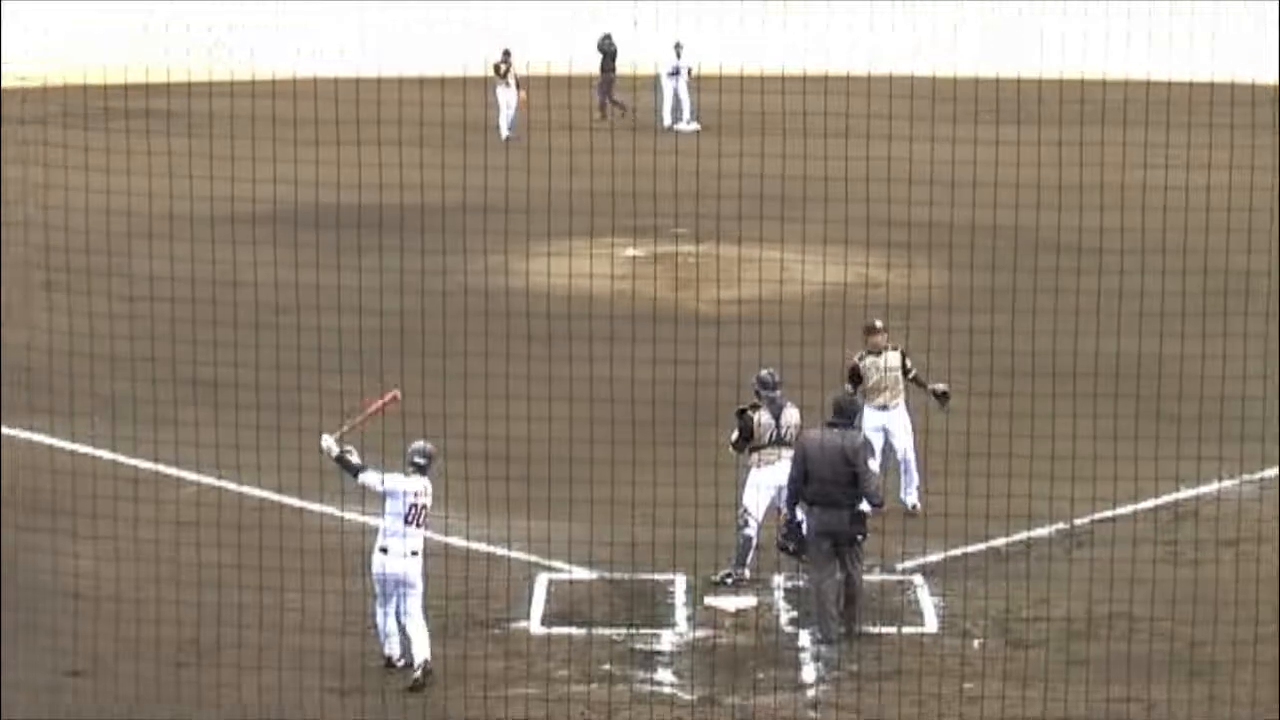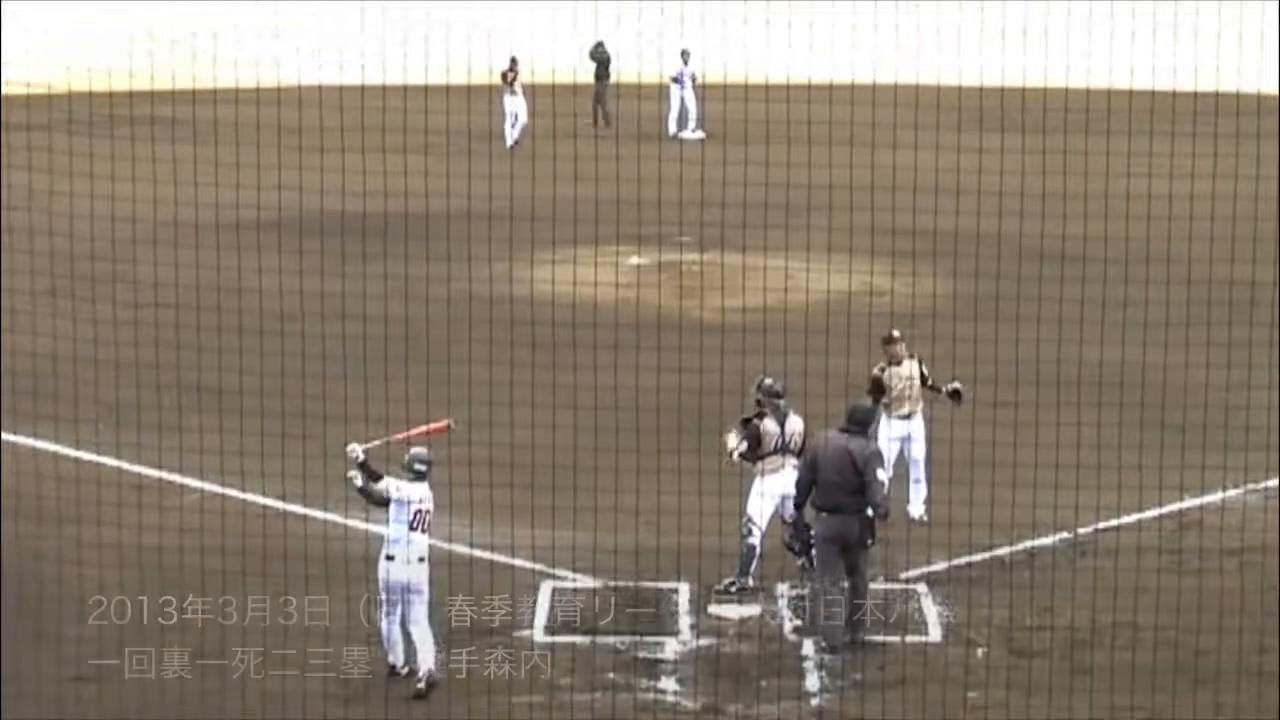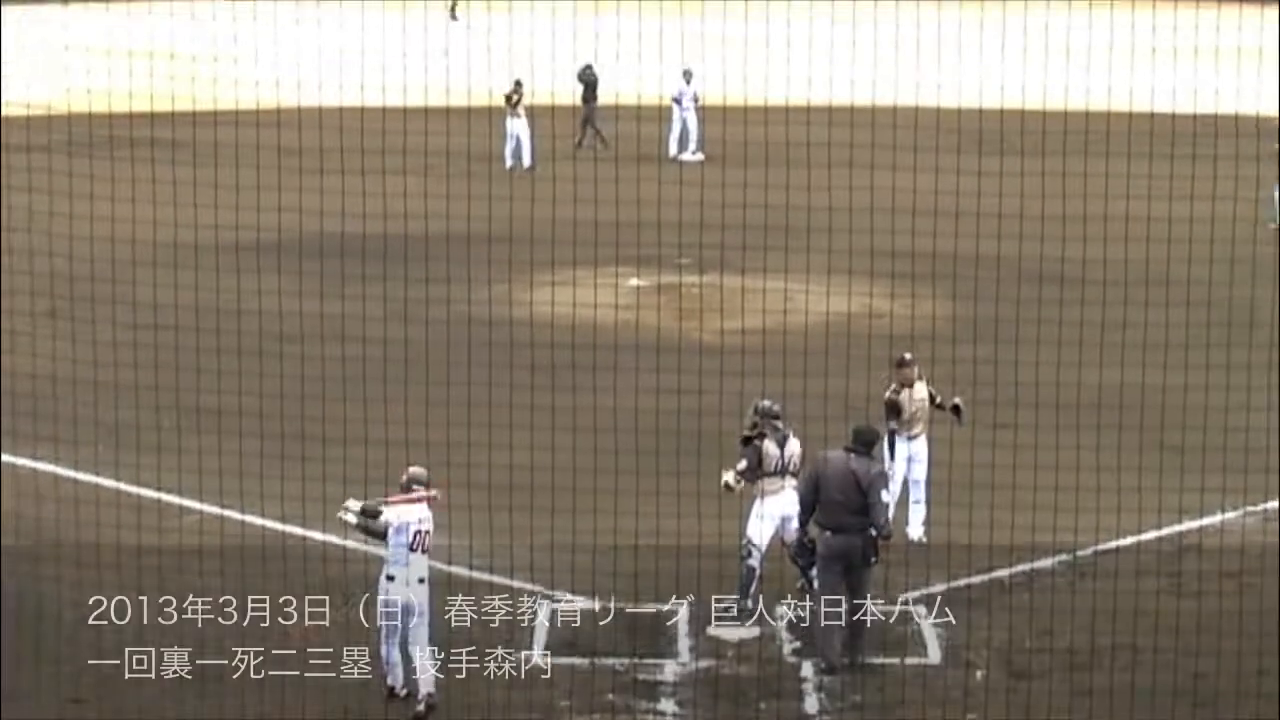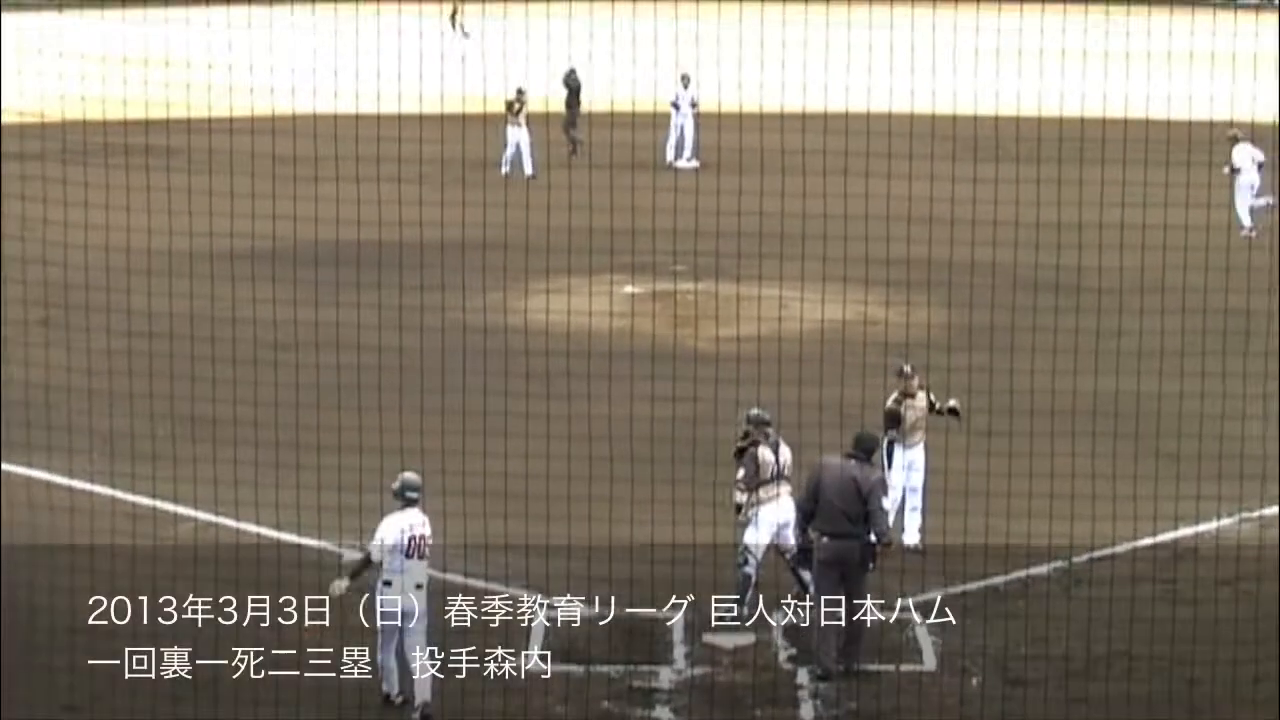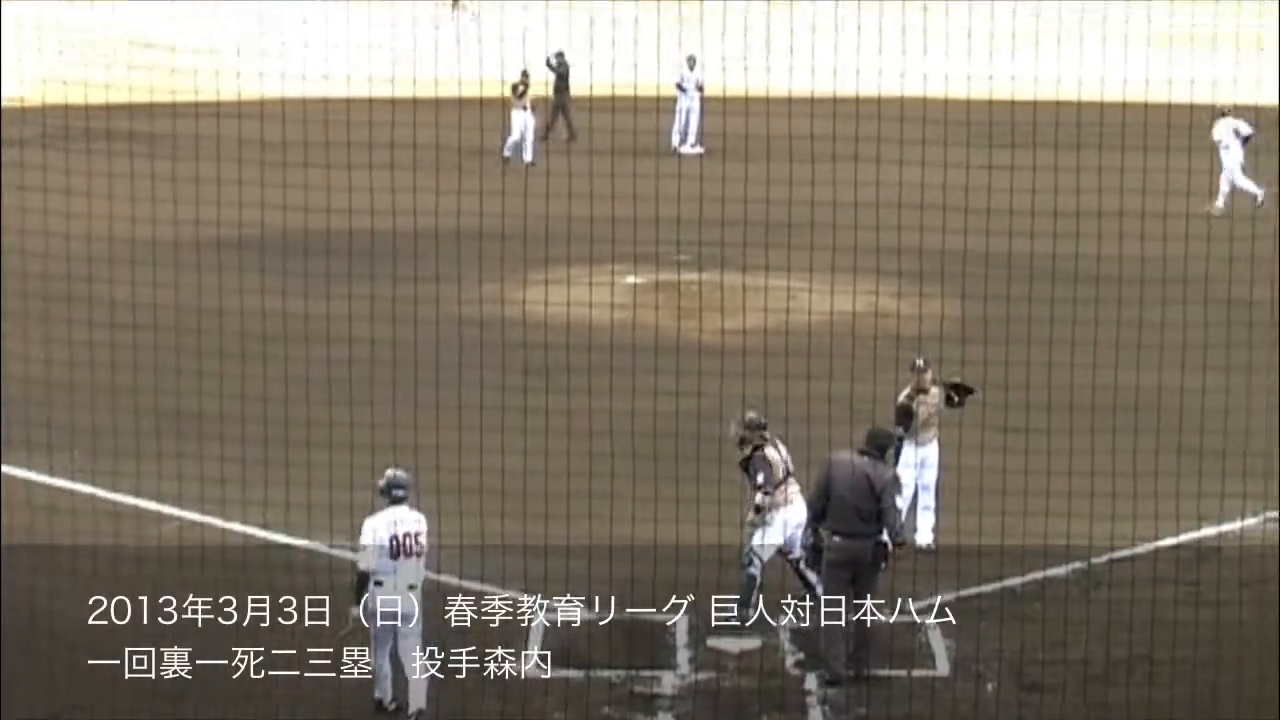
dt=0.2s
person 1, frame 1
left shoulder: (400, 483)
right shoulder: (425, 485)
left elbow: (365, 478)
right elbow: (379, 479)
left wrist: (336, 454)
right wrist: (358, 462)
left hip: (386, 559)
right hip: (412, 560)
left knee: (385, 607)
right knee: (413, 613)
left ankle: (393, 655)
right ankle: (421, 660)
person 1, frame 2
left shoulder: (406, 489)
right shoulder: (423, 490)
left elbow: (384, 484)
right elbow: (382, 499)
left wrist: (361, 462)
right wrist: (360, 486)
left hip: (393, 565)
right hip: (419, 567)
left knee: (390, 616)
right knee: (419, 621)
left ankle: (397, 663)
right ankle: (427, 670)
person 1, frame 3
left shoulder: (404, 511)
right shoulder: (424, 513)
left elbow: (383, 517)
right elbow: (385, 530)
left wrist: (359, 508)
right wrist: (356, 520)
left hip: (393, 586)
right hip: (419, 587)
left knee: (390, 638)
right knee: (420, 642)
left ankle: (396, 685)
right ankle: (427, 692)
person 1, frame 4
left shoulder: (394, 521)
right shoulder: (423, 520)
left elbow: (374, 555)
left wrist: (347, 579)
left hip: (391, 592)
right hip: (417, 594)
left knee: (387, 645)
right knee: (417, 649)
left ankle: (391, 692)
right ankle: (422, 700)
person 1, frame 5
left shoulder: (375, 522)
right shoulder: (419, 519)
left elbow: (365, 568)
left wrist: (357, 602)
left hip: (382, 594)
right hip: (411, 595)
left knee: (381, 648)
right knee: (412, 653)
left ankle: (384, 699)
person 2, frame 1
left shoulder: (807, 438)
right shoulder: (857, 441)
left elbow: (796, 478)
right elbow: (867, 478)
left wrist: (791, 507)
right wrist: (875, 502)
left hip: (817, 515)
right hip: (848, 516)
left knee: (822, 574)
right knee: (851, 572)
left ankle: (827, 631)
right ankle: (850, 624)
person 2, frame 2
left shoulder: (820, 442)
right shoulder: (869, 450)
left elbow: (804, 481)
right elbow: (874, 487)
left wrist: (798, 508)
right wrist: (881, 511)
left hip: (826, 520)
right hip: (856, 522)
left knee: (827, 581)
right knee: (858, 579)
left ankle: (831, 638)
right ankle: (855, 631)
person 2, frame 3
left shoulder: (824, 461)
right shoulder: (874, 470)
left elbow: (807, 498)
right elbow: (878, 507)
left wrist: (803, 523)
right wrist: (884, 532)
left hip: (829, 540)
right hip: (859, 541)
left knee: (830, 601)
right knee: (859, 599)
left ankle: (830, 659)
right ankle: (855, 653)
person 2, frame 4
left shoulder: (824, 466)
right shoulder: (873, 477)
left elbow: (806, 503)
right elbow: (877, 513)
left wrist: (803, 528)
right wrist: (883, 539)
left hip: (826, 545)
right hip: (857, 547)
left knee: (826, 606)
right knee: (855, 605)
left ankle: (825, 665)
right ankle: (850, 660)
person 2, frame 5
left shoulder: (836, 462)
right shoulder: (886, 474)
left elbow: (817, 500)
right elbow: (890, 511)
left wrist: (814, 526)
right wrist: (897, 539)
left hip: (837, 543)
right hip: (868, 547)
left knee: (833, 607)
left ankle: (834, 669)
right ankle: (859, 665)
person 3, frame 1
left shoulder: (752, 414)
right shoulder: (793, 411)
left elbow: (737, 446)
right elbow: (798, 441)
left wrist: (742, 428)
left hip: (763, 472)
right hip: (787, 468)
left knee: (749, 520)
left ankle: (739, 570)
person 3, frame 2
left shoulder: (758, 423)
right shoulder: (796, 419)
left elbow: (745, 456)
right elbow: (800, 451)
left wrist: (733, 444)
left hip: (768, 480)
right hip: (791, 477)
left knee: (753, 529)
left ankle: (743, 578)
person 3, frame 3
left shoulder: (758, 443)
right shoulder: (793, 441)
left elbow: (742, 472)
right elbow: (795, 471)
left wrist: (728, 479)
left hip: (768, 502)
right hip: (791, 498)
left knee: (752, 551)
right knee: (798, 544)
left ankle: (745, 601)
right ankle: (814, 581)
person 3, frame 4
left shoulder: (753, 452)
right shoulder: (782, 446)
left elbow: (743, 483)
left wrist: (740, 511)
left hip: (764, 510)
right hip: (786, 505)
left knee: (748, 559)
right knee: (792, 551)
left ankle: (741, 609)
right ankle: (810, 589)
person 3, frame 5
left shoulder: (759, 456)
right shoulder: (775, 445)
left elbow: (764, 489)
left wrist: (756, 513)
right wrist: (761, 509)
left hip: (779, 513)
right hip: (797, 507)
left knee: (753, 561)
right knee: (796, 553)
left ankle: (746, 611)
right ankle: (817, 591)
person 4, frame 1
left shoulder: (898, 352)
right shoulder: (859, 361)
left elbow: (911, 374)
right elbow: (850, 392)
left wrist: (930, 388)
left hip: (897, 411)
right hip: (872, 414)
left knee: (907, 455)
right knee: (870, 458)
left ankle: (910, 496)
person 4, frame 2
left shoulder: (915, 360)
right shoulder: (880, 373)
left elbow: (927, 382)
right elbow: (872, 404)
left wrist: (945, 390)
left hip: (915, 420)
right hip: (891, 423)
left knee: (918, 466)
right knee: (883, 466)
left ankle: (917, 509)
person 4, frame 3
left shoulder: (922, 382)
right shoulder: (893, 396)
left elbow: (934, 400)
right elbow: (891, 429)
left wrist: (949, 406)
right wrist: (891, 459)
left hip: (919, 441)
right hip: (899, 442)
left knee: (919, 487)
right knee: (892, 486)
left ankle: (916, 531)
person 4, frame 4
left shoulder: (923, 391)
right shoulder: (894, 406)
left elbow: (934, 407)
right elbow: (890, 439)
left wrist: (946, 410)
right wrist: (889, 468)
left hip: (917, 448)
right hip: (898, 450)
left knee: (915, 494)
right knee: (894, 493)
left ankle: (911, 538)
person 4, frame 5
left shoulder: (937, 388)
right shoulder: (906, 400)
right elbow: (900, 436)
right wrist: (896, 466)
left hip: (930, 446)
right hip: (909, 446)
left knee: (927, 491)
right knee: (904, 492)
left ankle: (924, 537)
